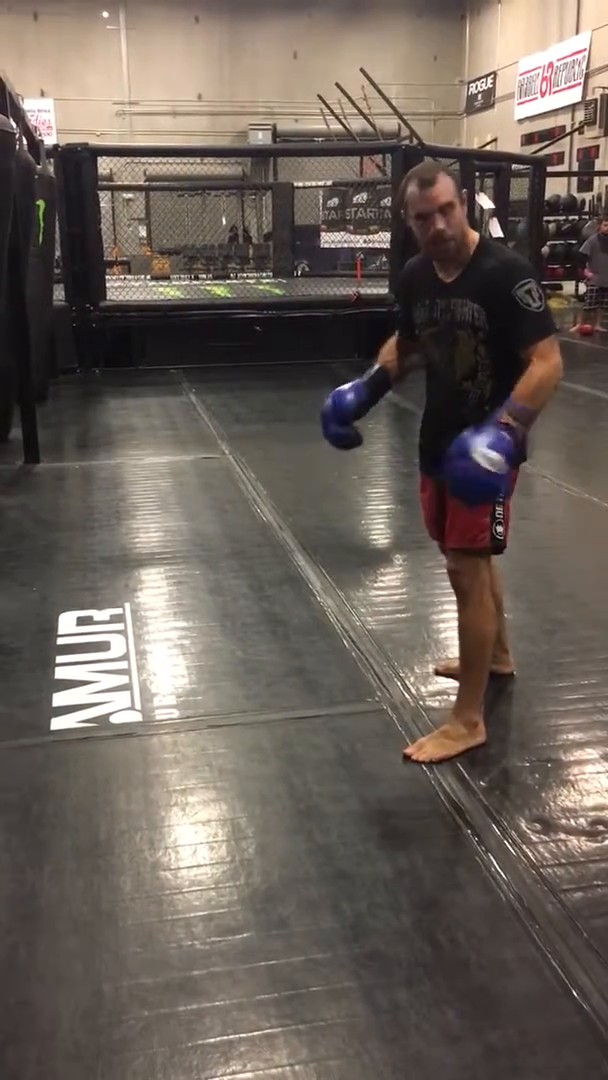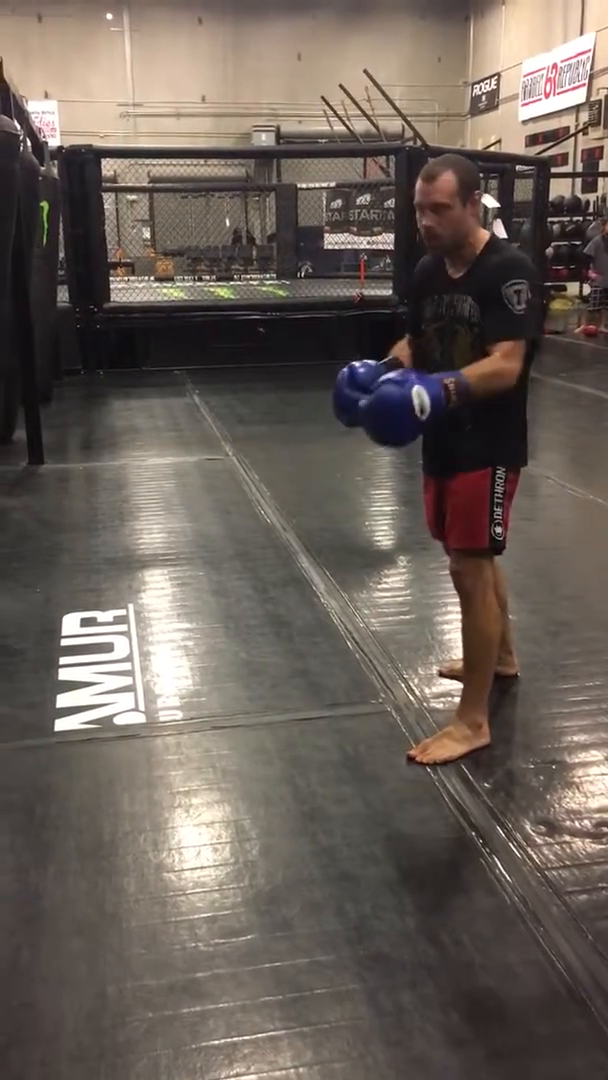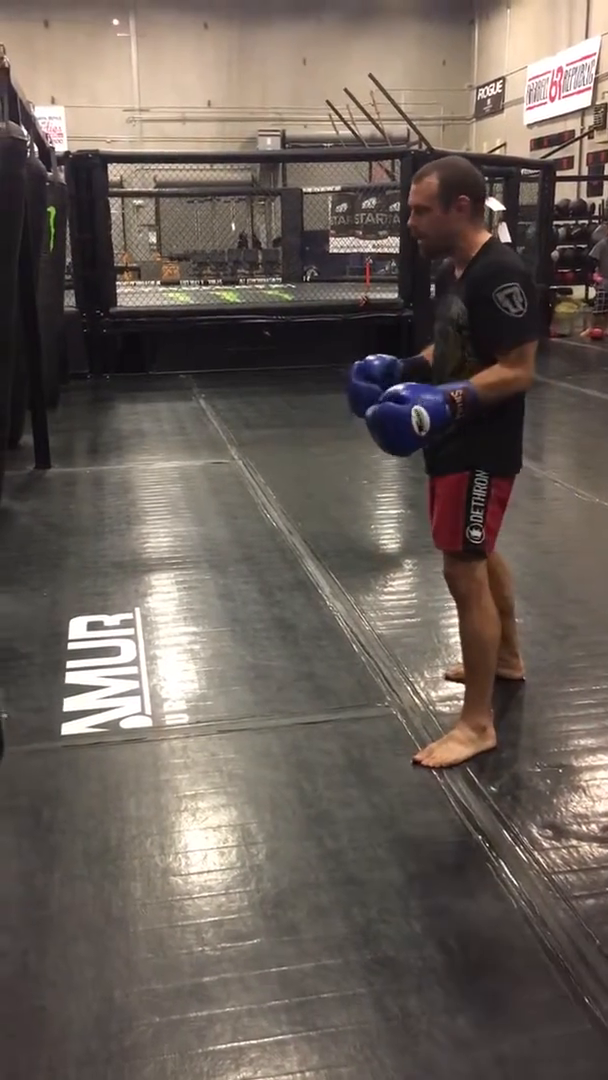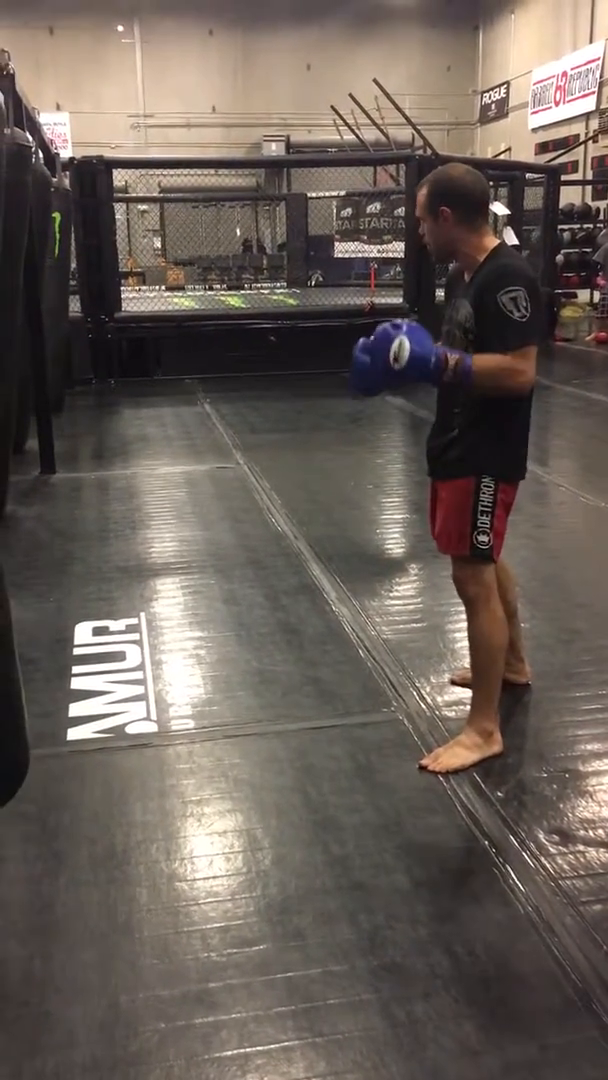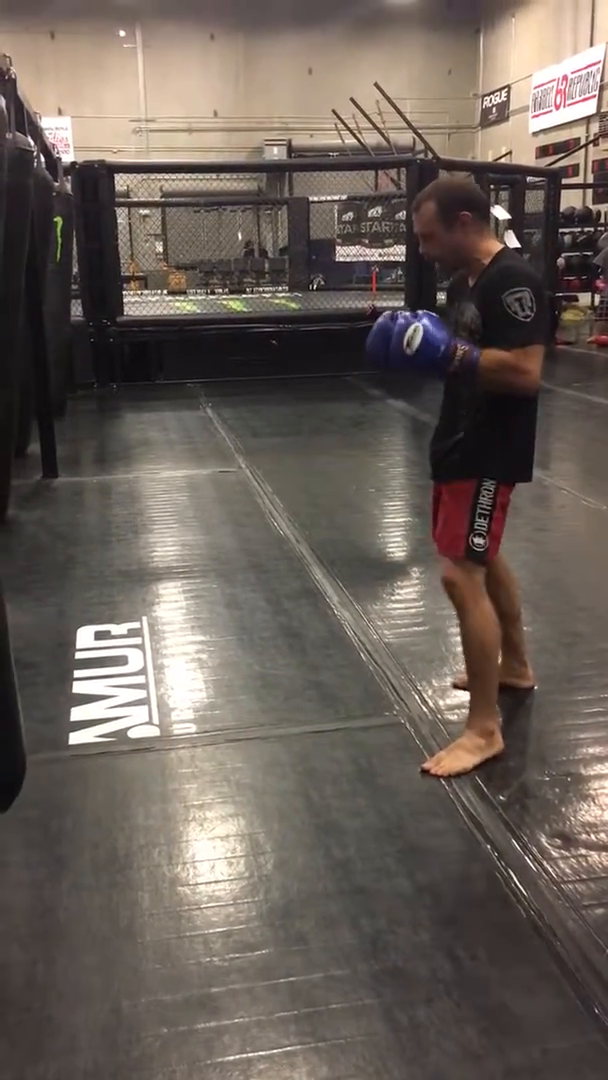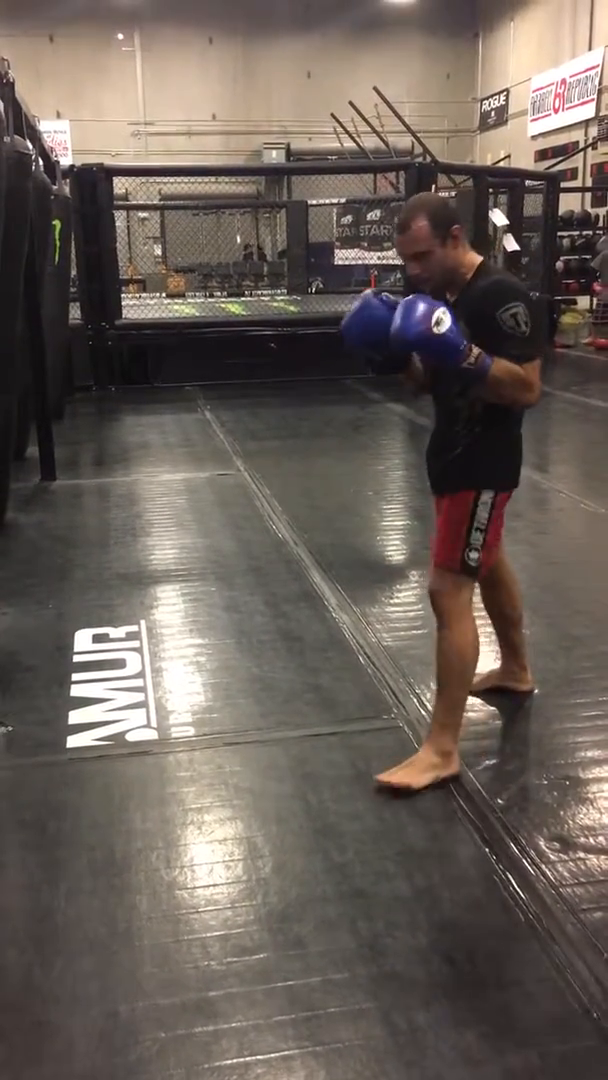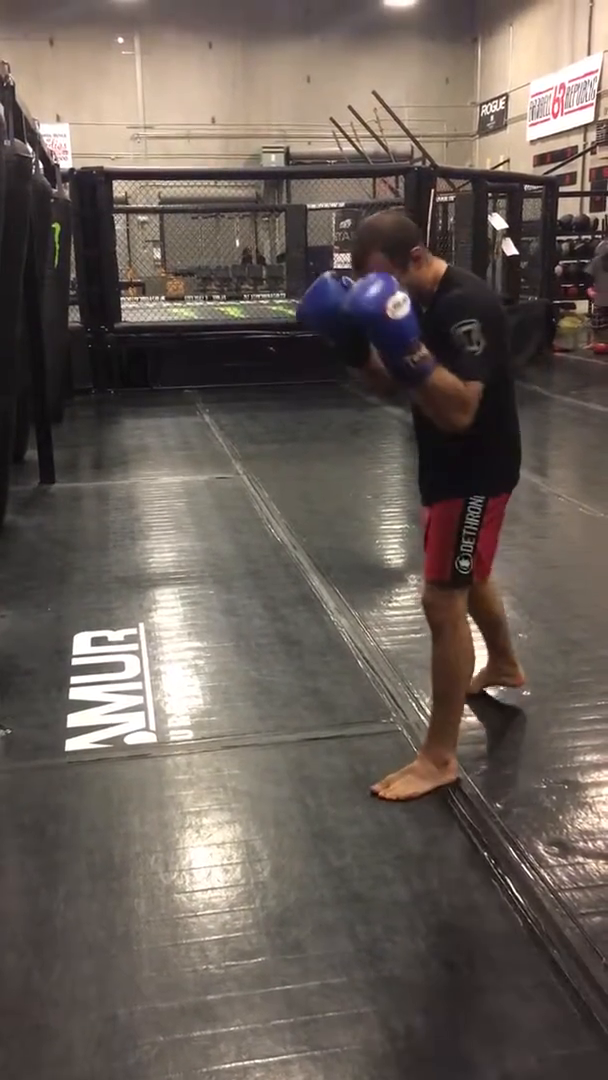
dt=0.3s
person 1, frame 1
left shoulder: (506, 272)
right shoulder: (414, 274)
left elbow: (547, 363)
left wrist: (503, 429)
right wrist: (367, 388)
left hip: (483, 445)
right hip: (439, 442)
left knee: (466, 567)
right knee: (469, 555)
left ankle: (468, 719)
right ankle: (497, 654)
person 1, frame 2
left shoulder: (508, 270)
right shoulder: (427, 271)
left elbow: (505, 367)
left wrist: (434, 390)
right wrist: (382, 372)
left hip: (488, 448)
right hip: (441, 441)
left knee: (470, 570)
right knee: (472, 556)
left ankle: (473, 720)
right ankle: (502, 656)
person 1, frame 3
left shoulder: (502, 274)
right shoulder: (449, 269)
left elbow: (518, 371)
left wrist: (441, 403)
right wrist: (403, 372)
left hip: (483, 450)
right hip: (454, 443)
left knee: (463, 571)
right knee: (480, 554)
left ankle: (477, 723)
right ankle: (506, 656)
person 1, frame 4
left shoulder: (508, 277)
right shoulder: (463, 273)
left elbow: (519, 371)
left wrist: (431, 362)
right wrist: (409, 355)
left hip: (486, 453)
right hip: (458, 444)
left knee: (472, 578)
right knee: (484, 561)
left ankle: (484, 729)
right ankle: (513, 662)
person 1, frame 5
left shoulder: (513, 281)
right shoulder: (463, 279)
left elbow: (525, 373)
left wrist: (445, 351)
right wrist: (421, 344)
left hip: (491, 454)
right hip: (459, 444)
left knee: (459, 577)
right knee: (483, 557)
left ankle: (483, 728)
right ankle: (515, 665)
person 1, frame 6
left shoulder: (501, 296)
right shoulder: (435, 293)
left elbow: (526, 389)
left wrist: (461, 352)
right wrist: (397, 350)
left hip: (483, 462)
right hip: (453, 453)
left knee: (447, 590)
right knee: (487, 561)
left ankle: (442, 746)
right ankle: (515, 669)
person 1, frame 7
left shoulder: (465, 305)
right shoulder: (416, 300)
left elbow: (456, 411)
right elbow: (387, 384)
left wrist: (404, 342)
right wrist: (351, 339)
left hip: (476, 470)
right hip: (450, 464)
left knee: (443, 601)
right knee: (469, 575)
left ankle: (440, 757)
right ankle: (503, 665)
